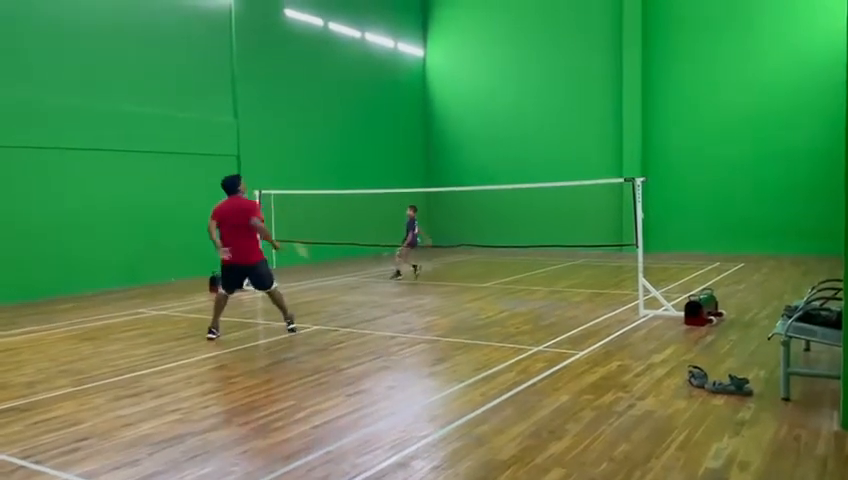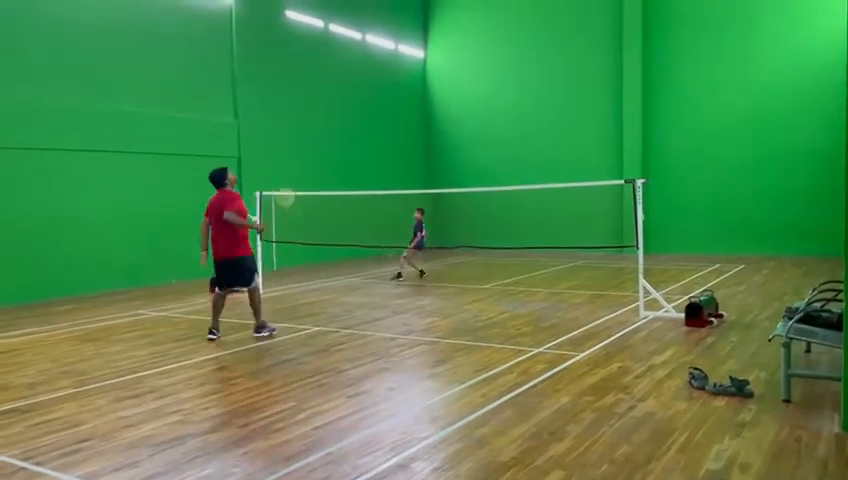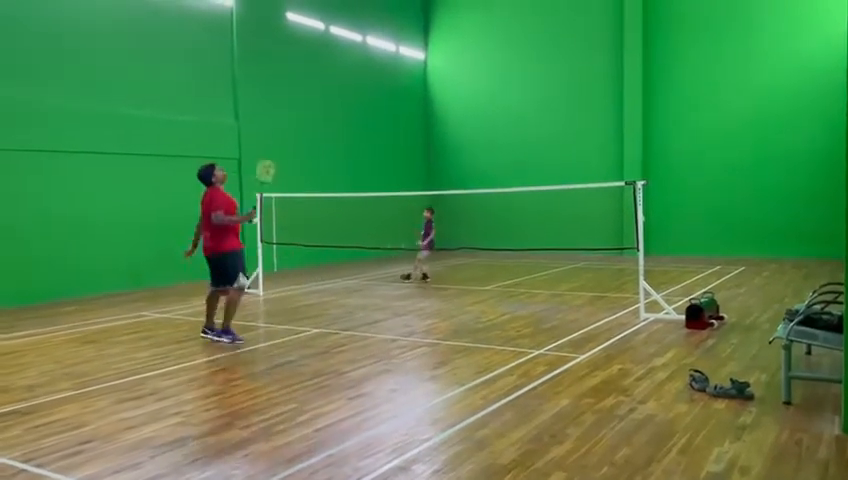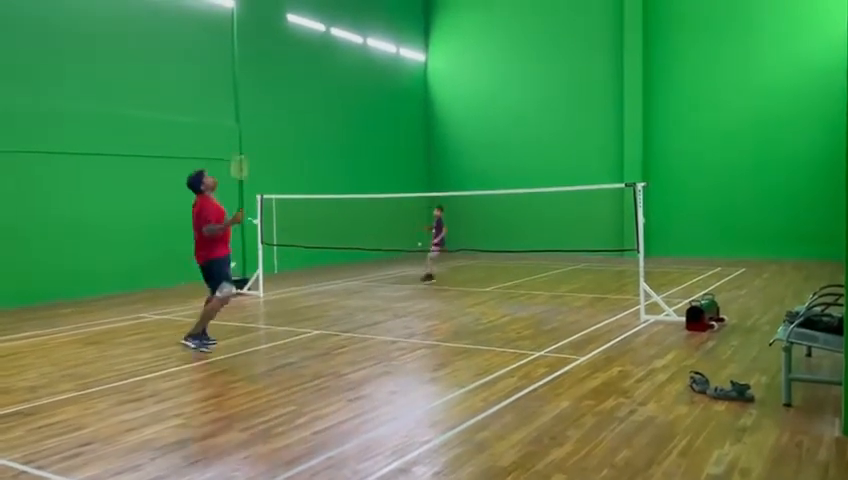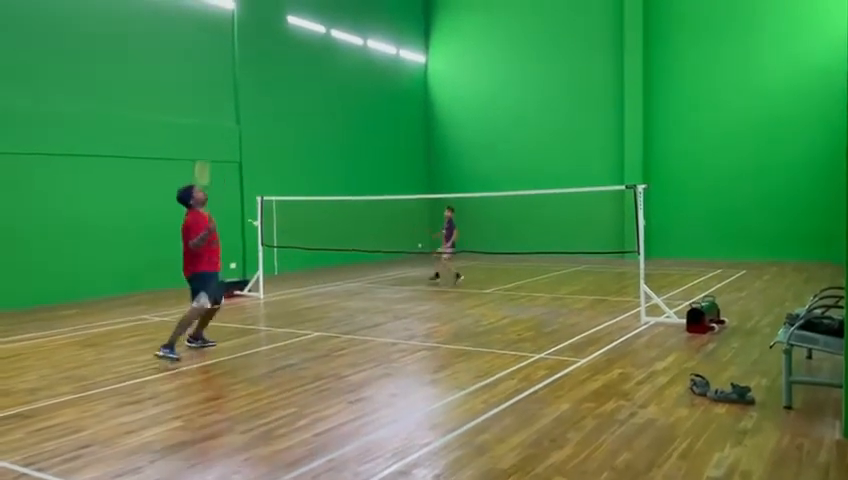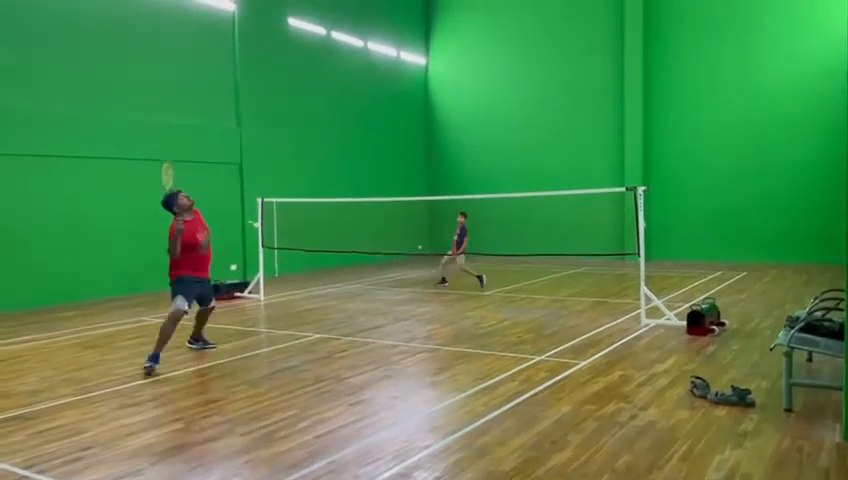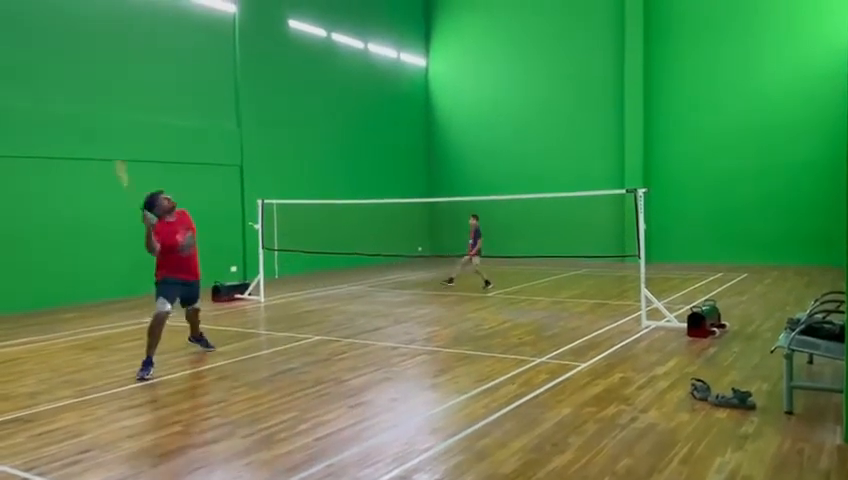
dt=0.1s
person 1, frame 1
left shoulder: (219, 208)
right shoulder: (249, 204)
left elbow: (212, 229)
right elbow: (257, 225)
left wrist: (220, 247)
right wrist: (272, 242)
left hip: (230, 259)
right hip: (252, 257)
left knee: (224, 291)
right knee: (271, 288)
left ankle: (213, 328)
right ankle: (290, 320)
person 1, frame 2
left shoulder: (213, 201)
right shoulder: (233, 197)
left elbow: (205, 226)
right elbow: (228, 217)
left wrist: (204, 250)
right wrist: (254, 226)
left hip: (220, 254)
right hip: (239, 252)
left knee: (221, 291)
right knee: (253, 287)
left ankle: (214, 328)
right ankle: (260, 325)
person 1, frame 3
left shoulder: (210, 194)
right shoulder: (219, 195)
left elbow: (201, 223)
right elbow: (216, 219)
left wrist: (194, 245)
right wrist: (243, 218)
left hip: (213, 248)
right hip: (227, 248)
left knee: (217, 288)
right knee: (238, 286)
left ankle: (208, 327)
right ankle: (225, 330)
person 1, frame 4
left shoulder: (201, 202)
right shoulder: (208, 204)
left elbow: (201, 229)
right elbow: (207, 232)
right wrist: (231, 222)
left hip: (206, 256)
right hip: (216, 256)
left knee: (217, 295)
right knee: (222, 296)
left ankle: (200, 333)
right ankle: (193, 335)
person 1, frame 5
left shoulder: (201, 214)
right shoulder: (195, 219)
right elbow: (193, 247)
right wrist: (207, 234)
left hip: (209, 270)
right hip: (201, 271)
left knee: (216, 303)
right knee: (201, 307)
left ankle: (196, 337)
right ankle: (169, 346)
person 1, frame 6
left shoulder: (196, 216)
right shoulder: (177, 227)
right elbow: (174, 255)
right wrist: (177, 235)
left hip: (201, 275)
right hip: (185, 276)
left knee: (208, 306)
right knee: (177, 312)
left ankle: (196, 338)
right ankle: (154, 356)
person 1, frame 7
left shoulder: (183, 215)
right shoulder: (157, 229)
right elbow: (153, 250)
left wrist: (193, 250)
right wrist: (148, 230)
left hip: (191, 276)
right hip: (169, 278)
left knee: (193, 308)
right knee: (162, 313)
left ankle: (196, 336)
right ankle: (148, 361)
